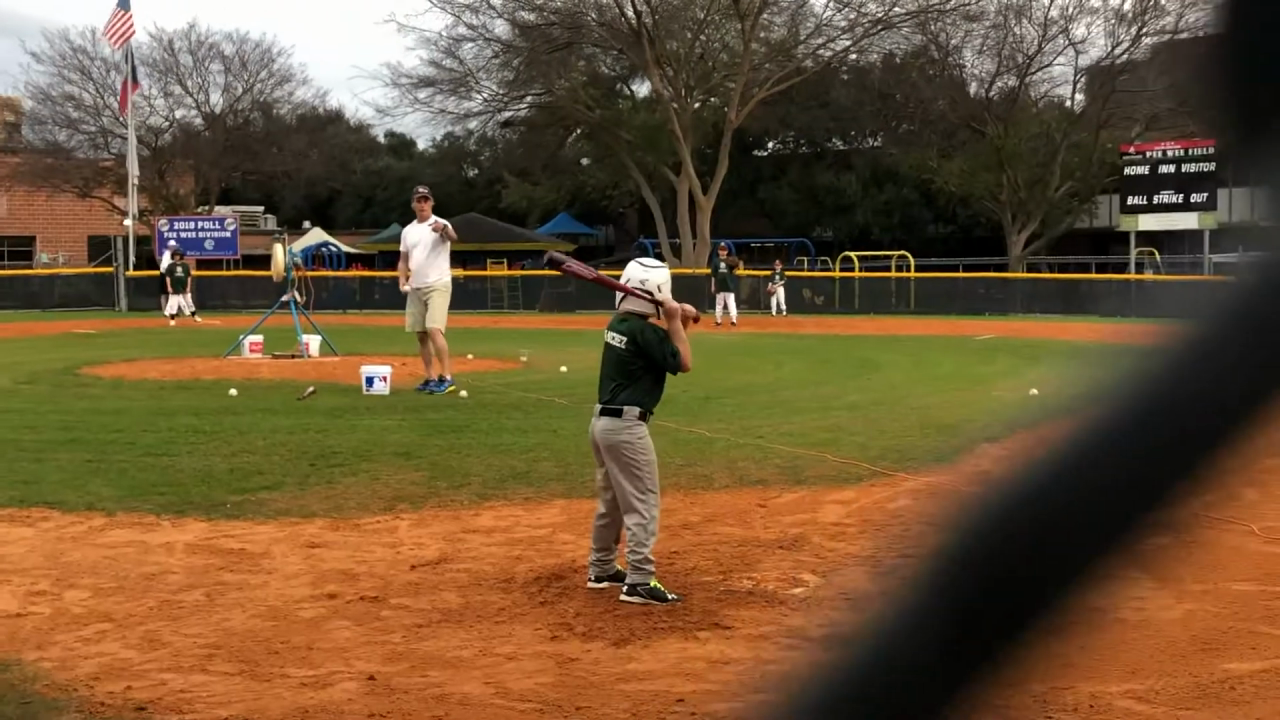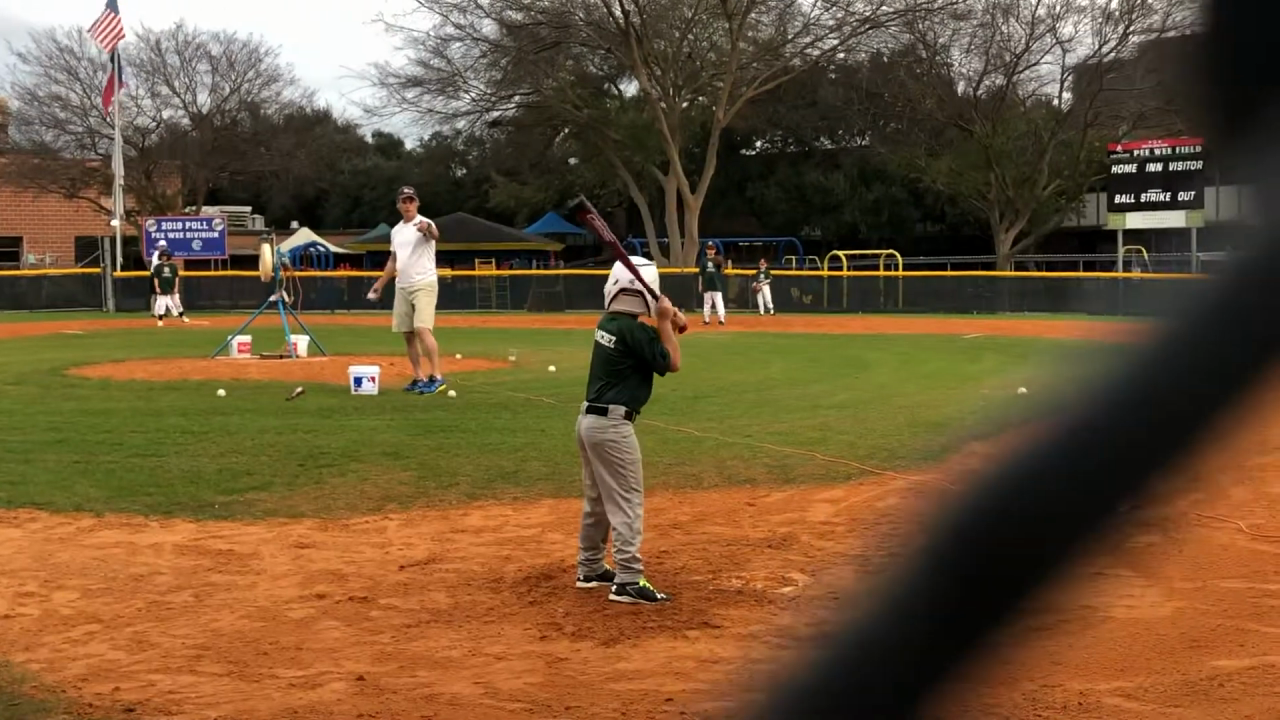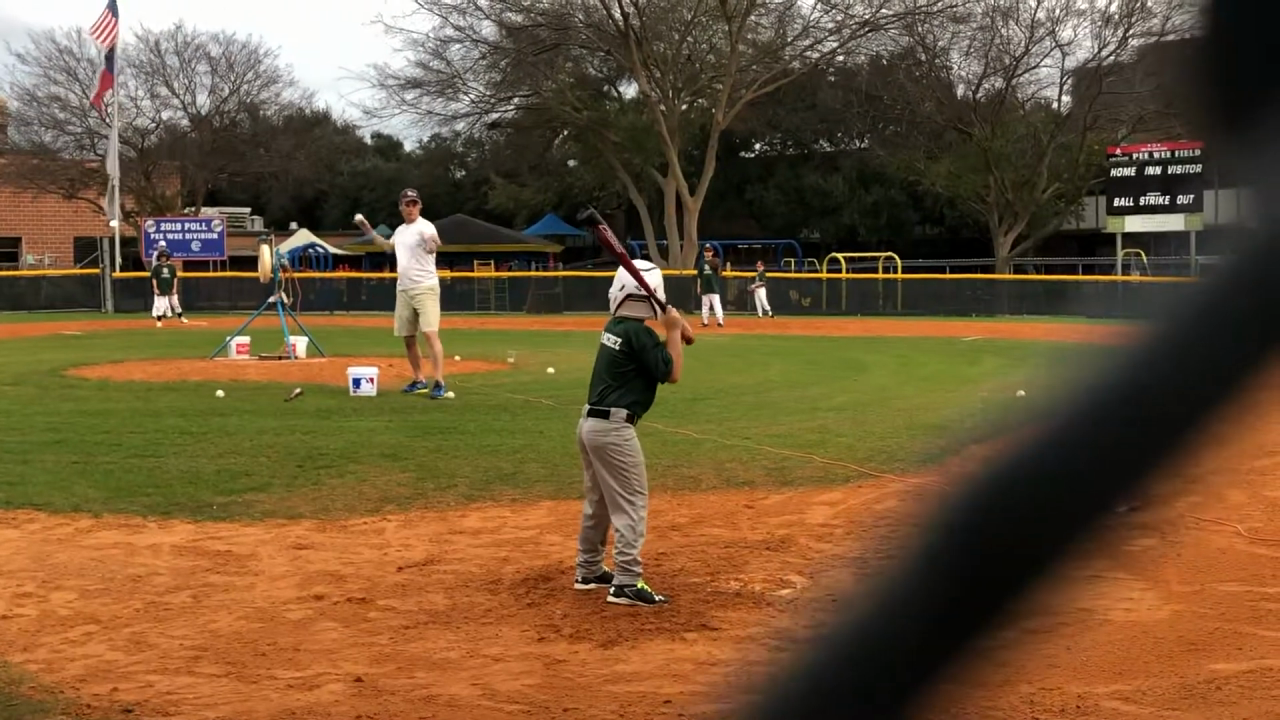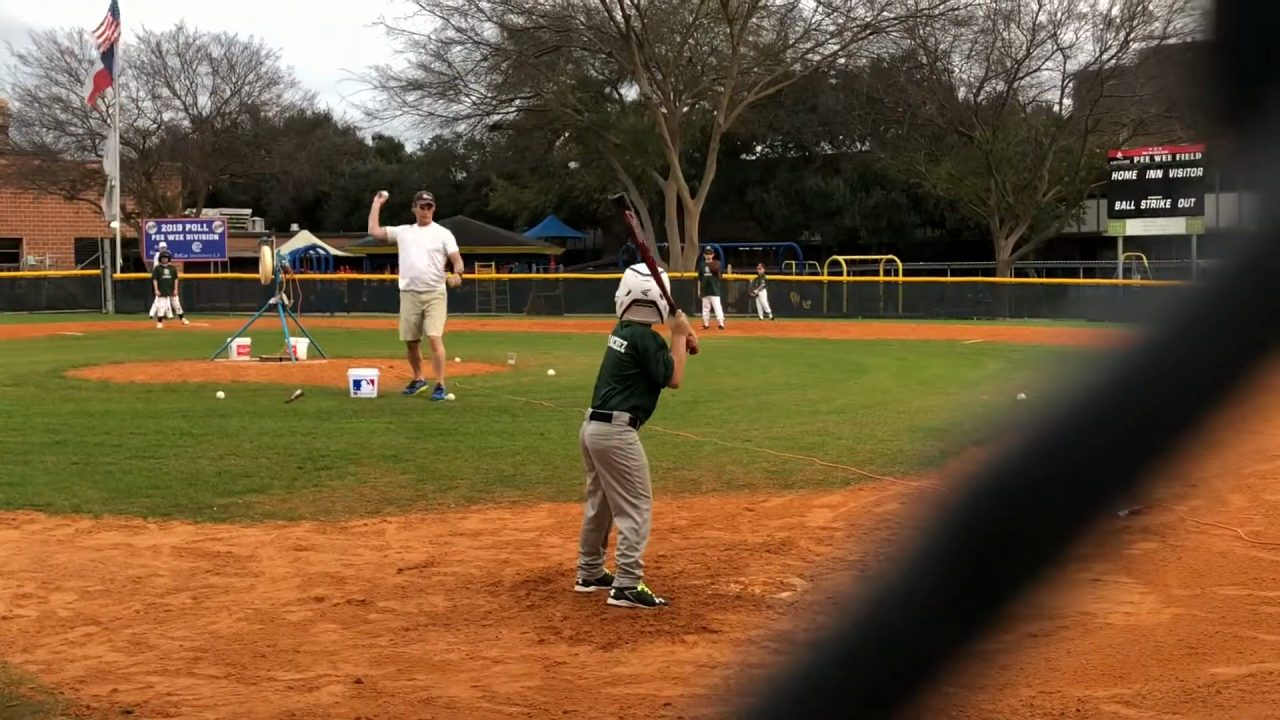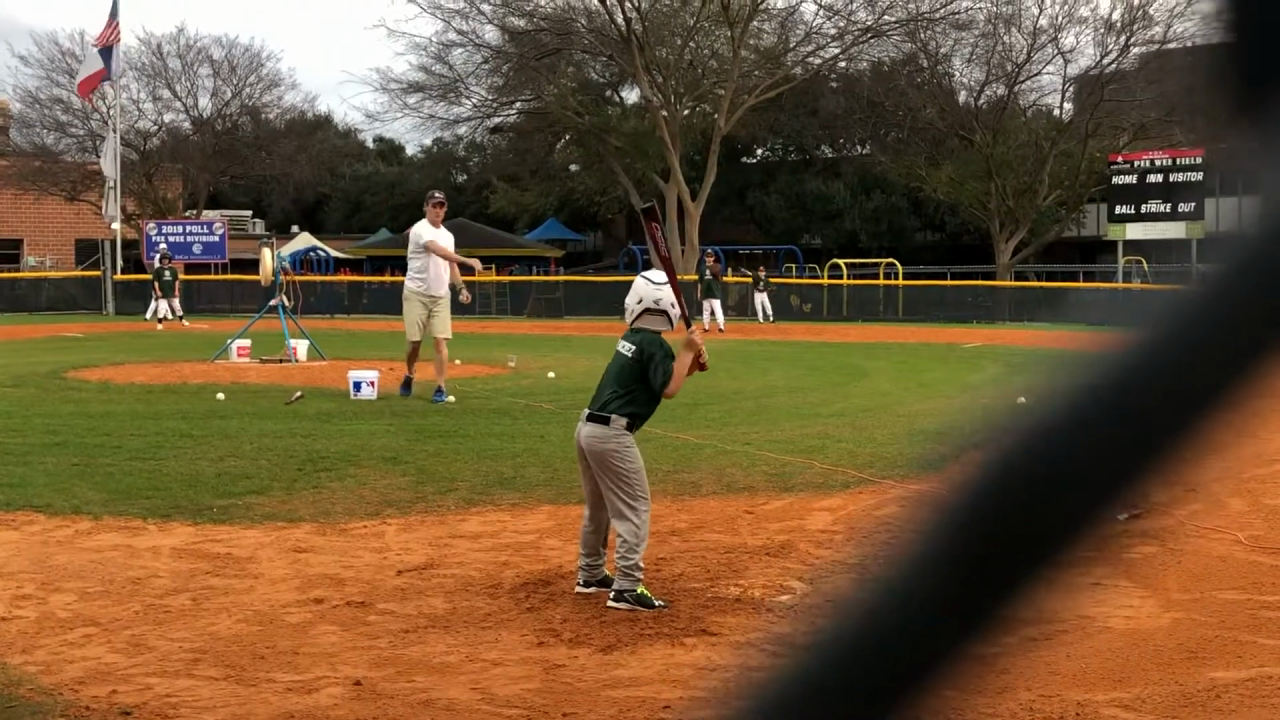
dt=0.3s
person 1, frame 1
left shoulder: (618, 323)
right shoulder: (643, 330)
left elbow: (659, 347)
right elbow: (683, 363)
left wrist: (678, 322)
right wrist: (674, 321)
left hip: (603, 420)
right hip: (626, 426)
left knee: (611, 500)
right knee: (642, 503)
left ankle: (601, 569)
right ankle: (639, 582)
person 1, frame 2
left shoulder: (608, 322)
right shoulder: (632, 329)
left elbow: (647, 347)
right elbow: (671, 364)
left wrist: (669, 325)
right wrist: (664, 321)
left hip: (589, 420)
right hip: (612, 425)
left knee: (597, 499)
right knee: (626, 502)
left ankle: (590, 569)
right ankle: (627, 581)
person 1, frame 3
left shoulder: (615, 326)
right shoulder: (639, 333)
left elbow: (650, 358)
right elbow: (671, 374)
left wrist: (674, 335)
right wrist: (672, 331)
left hip: (590, 423)
right hip: (613, 428)
left knee: (597, 502)
right knee: (631, 504)
left ankle: (589, 570)
right ankle: (626, 583)
person 1, frame 4
left shoulder: (622, 329)
right shoulder: (646, 337)
left elbow: (657, 365)
right elbow: (673, 379)
left wrist: (680, 344)
right wrist: (678, 336)
left hip: (593, 426)
right hip: (616, 431)
left knee: (599, 504)
right knee: (635, 508)
left ankle: (589, 573)
right ankle: (626, 586)
person 1, frame 5
left shoulder: (632, 336)
right shoulder: (656, 345)
left elbow: (660, 377)
right elbow: (668, 389)
left wrist: (690, 360)
right wrist: (687, 351)
left hip: (587, 428)
right hip: (611, 434)
left knee: (599, 506)
right knee: (633, 510)
left ankle: (591, 574)
right ankle: (627, 588)
person 2, frame 1
left shoulder: (440, 224)
right shoulder: (407, 230)
left elbow: (453, 237)
right elbow: (404, 261)
left wrist: (444, 229)
right wrist: (402, 281)
left hip: (438, 286)
right hip: (415, 289)
left knee: (434, 330)
right knee: (422, 335)
left ankle: (447, 377)
right ankle: (431, 378)
person 2, frame 2
left shoulder: (424, 224)
right shoulder: (396, 230)
left elbow: (435, 235)
left wrist: (428, 228)
right wrist: (380, 283)
left hip: (424, 285)
right hip: (402, 288)
left knee: (422, 330)
right knee: (408, 335)
left ankle: (436, 377)
right ankle: (419, 378)
person 2, frame 3
left shoulder: (424, 226)
right shoulder: (400, 230)
left elbow: (435, 240)
right elbow: (389, 246)
left wrist: (432, 244)
right wrist: (368, 230)
left hip: (425, 289)
right hip: (404, 291)
left knee: (429, 334)
right knee: (408, 337)
left ankle: (439, 382)
right ankle: (419, 380)
person 2, frame 4
left shoulder: (442, 233)
right shoulder: (403, 231)
left elbow: (457, 260)
right elbow: (373, 231)
left wrist: (457, 273)
right wrist: (376, 204)
left hip: (435, 294)
right hip: (409, 295)
left knee: (434, 338)
right knee: (411, 341)
left ankle: (440, 385)
right ankle: (418, 379)
person 2, frame 5
left shoulder: (448, 235)
right shoulder: (420, 229)
left elbow: (450, 265)
right elbow: (440, 252)
left wrist: (461, 287)
right wrist: (467, 261)
left hip: (441, 295)
right hip: (416, 294)
left knee: (440, 341)
right knee: (414, 341)
left ankle: (440, 387)
right ankle: (409, 374)
